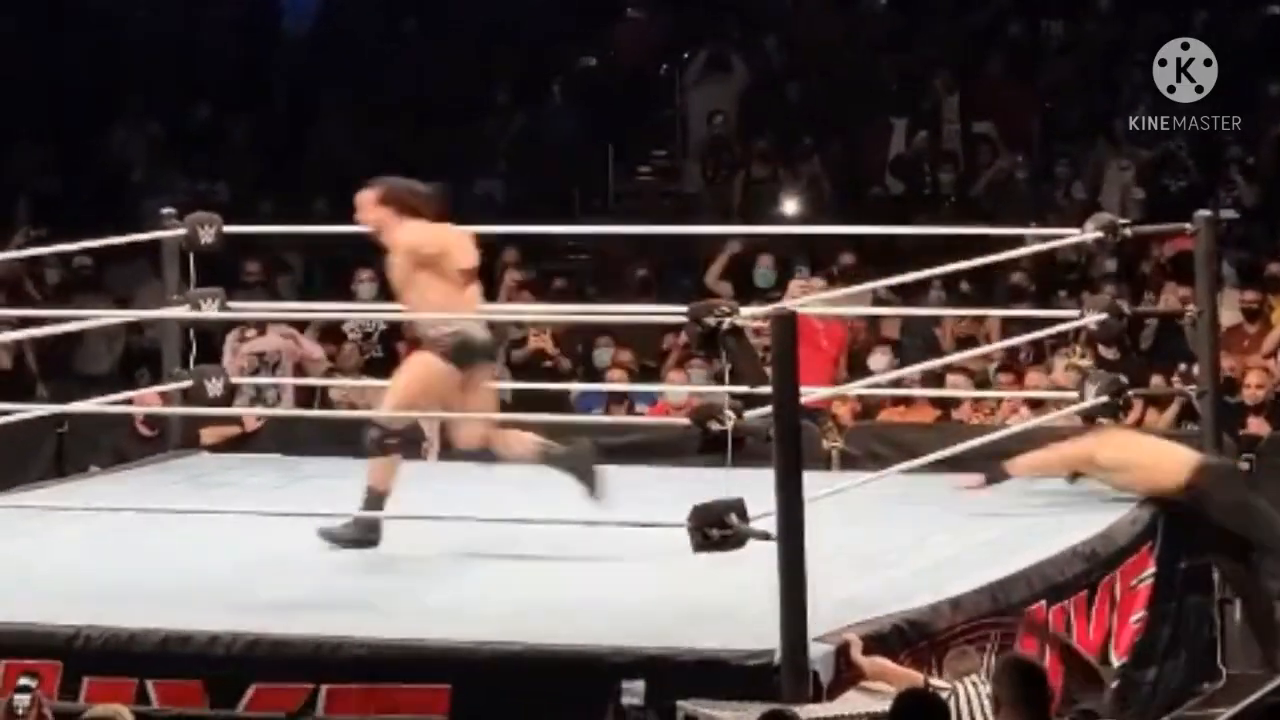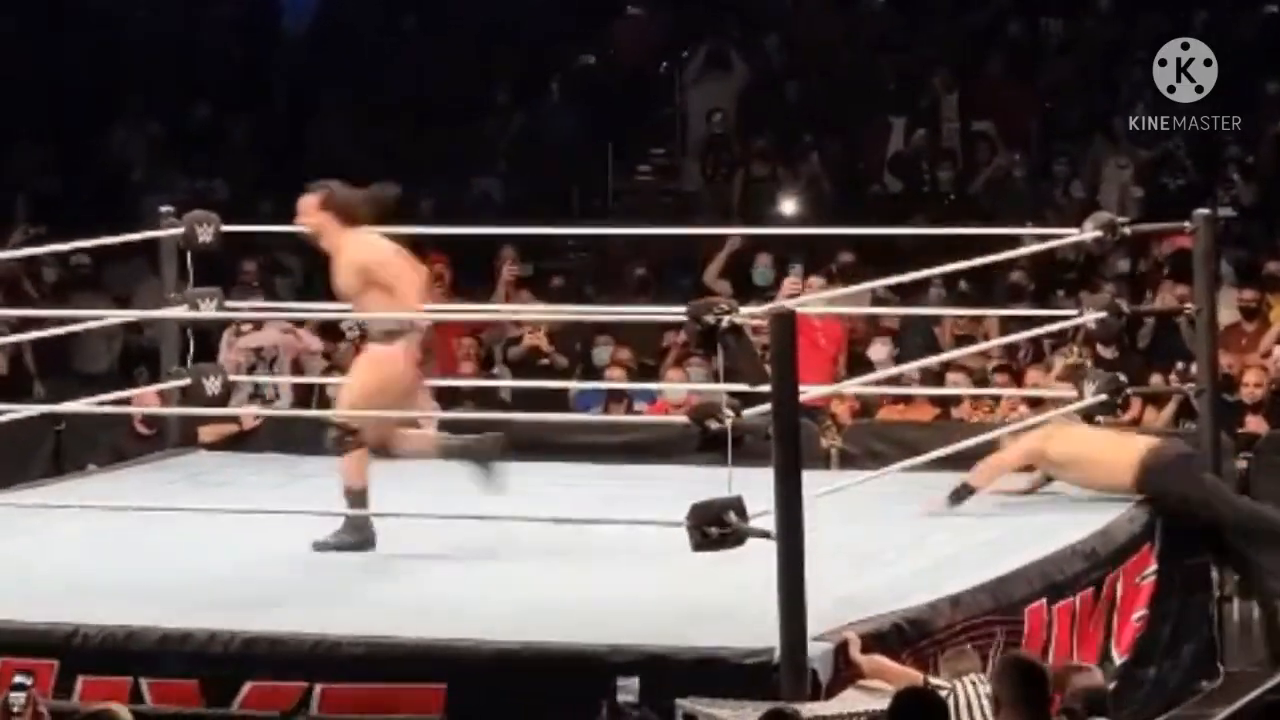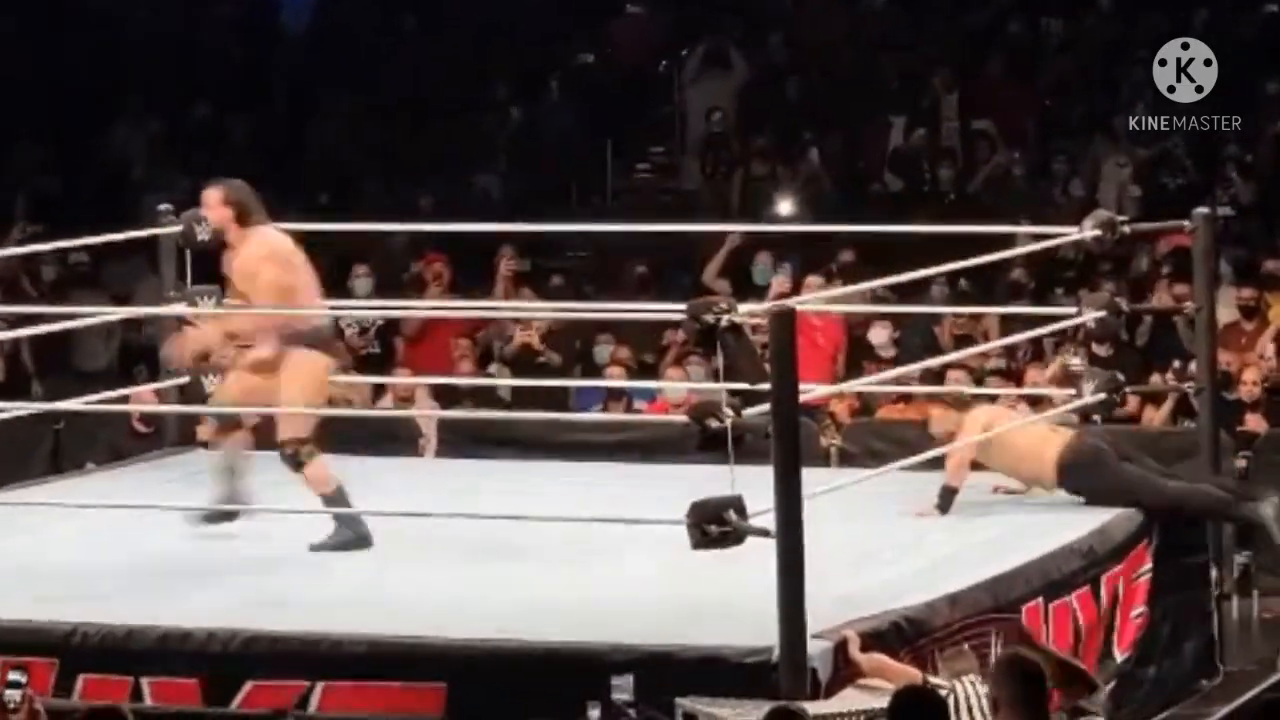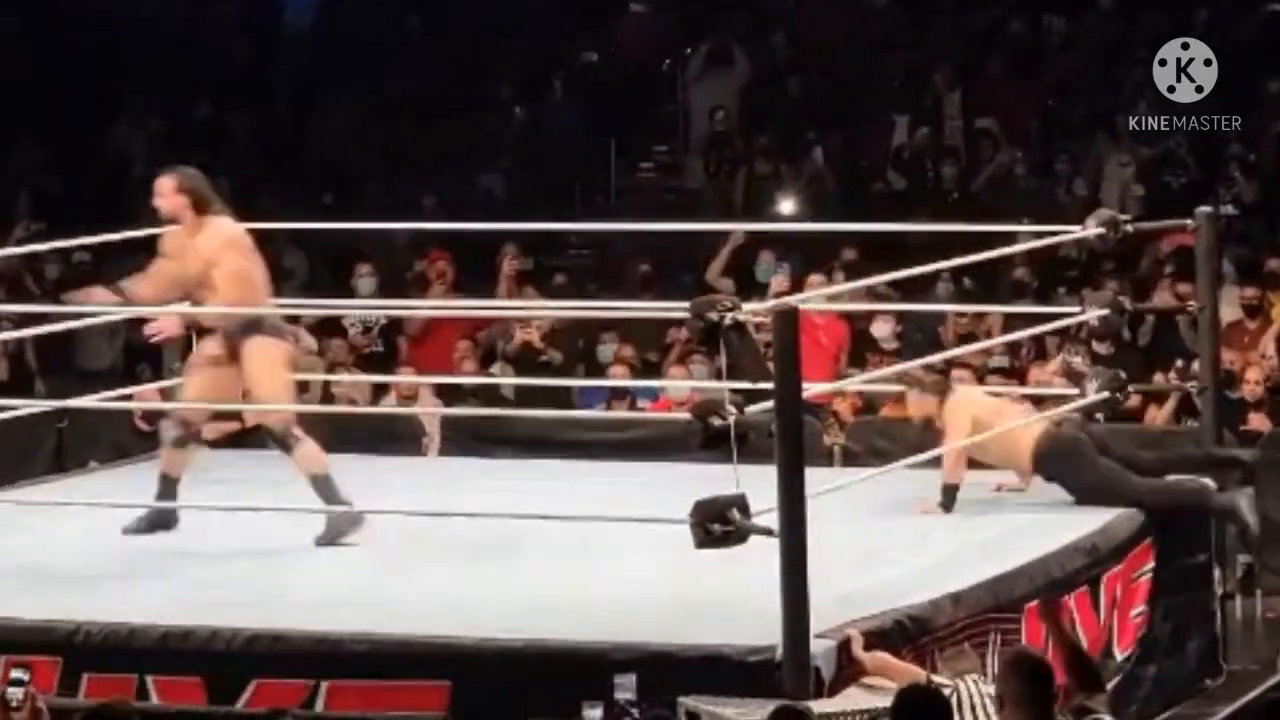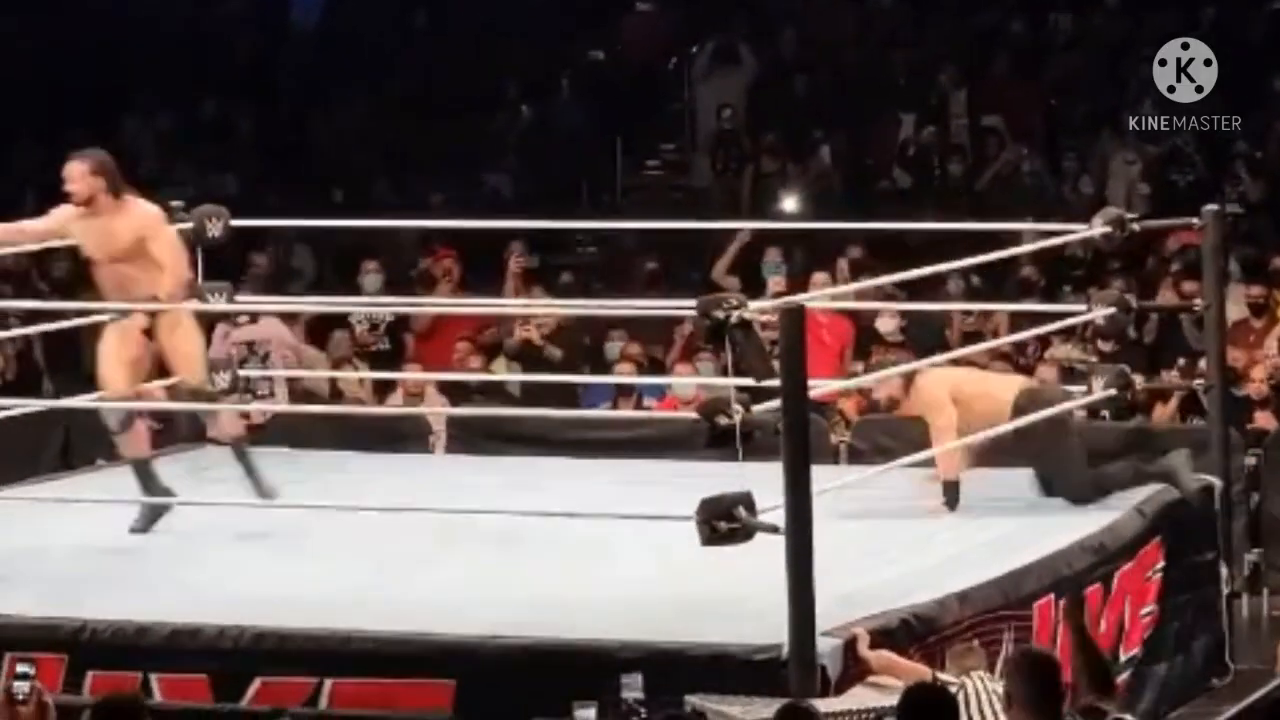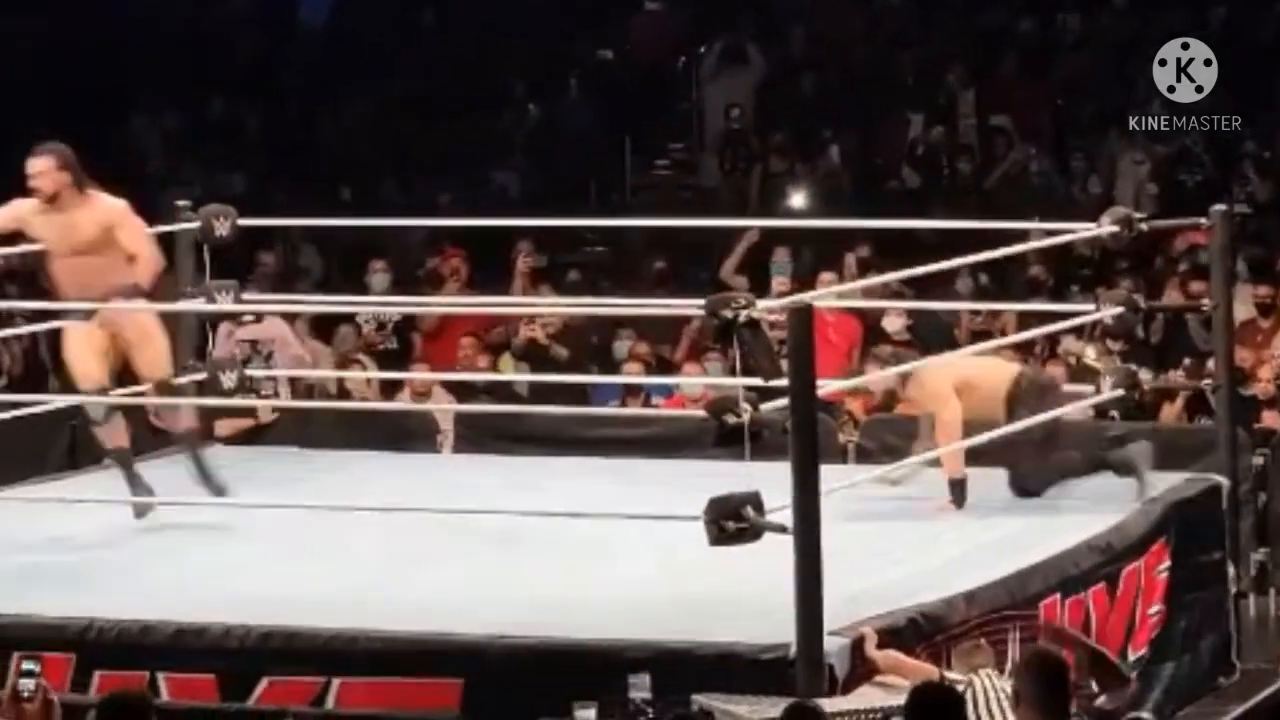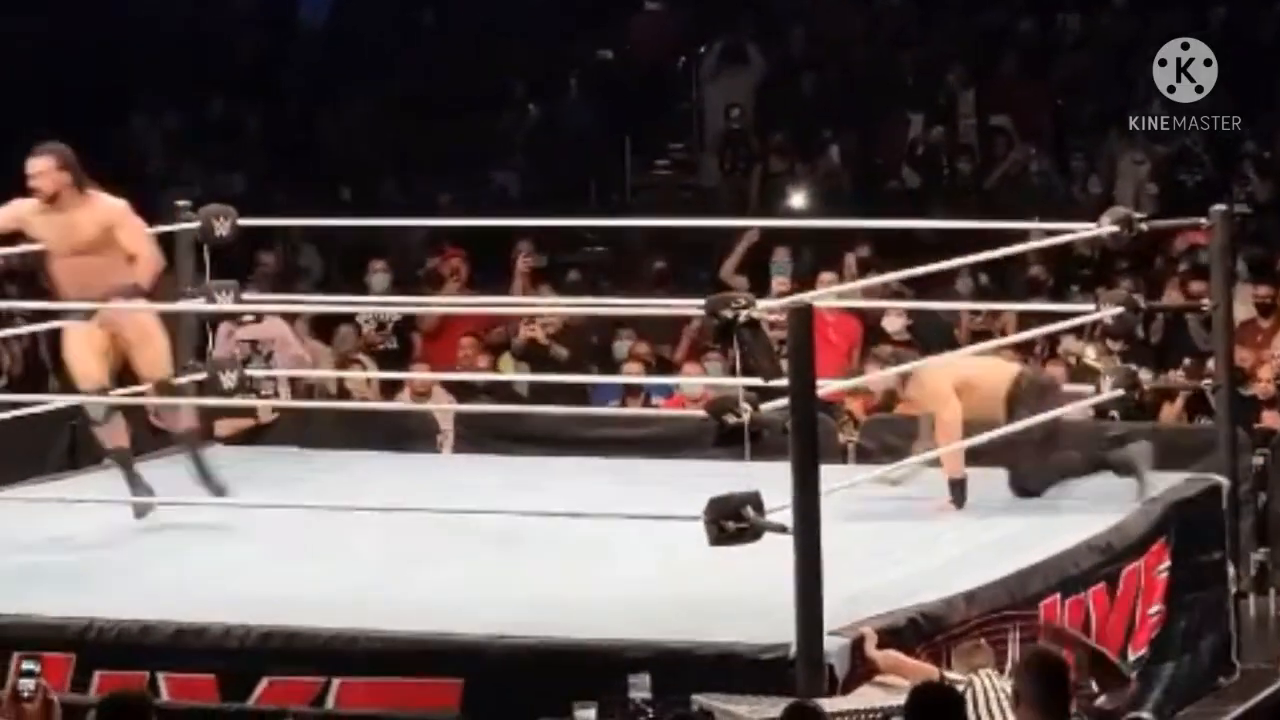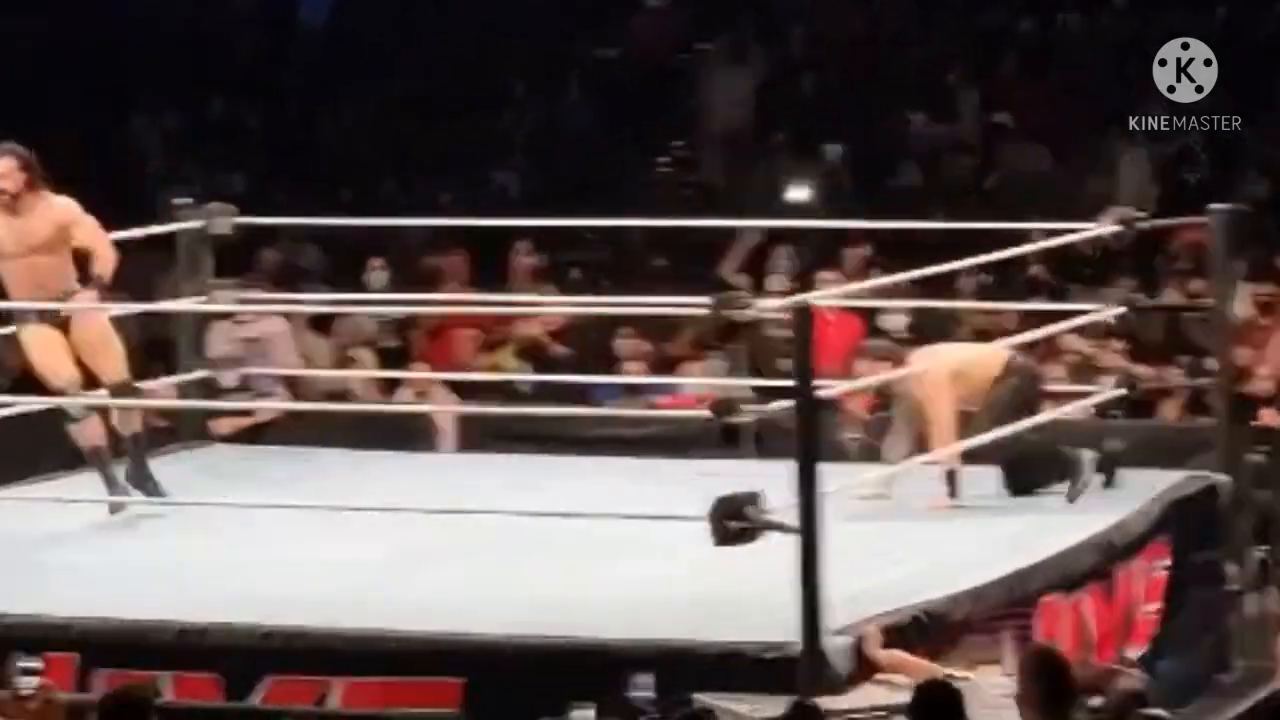
dt=0.1s
person 1, frame 1
left shoulder: (405, 238)
right shoulder: (419, 236)
left elbow: (454, 239)
left wrist: (466, 277)
left hip: (451, 343)
right hip: (469, 340)
left knee: (384, 426)
right knee: (476, 440)
left ankle: (368, 524)
right ankle: (568, 456)
person 1, frame 2
left shoulder: (355, 250)
right shoulder: (347, 251)
left elbow: (412, 275)
left wrist: (410, 338)
left hip: (399, 339)
right hip: (390, 340)
left knee: (345, 425)
right knee: (378, 433)
left ankle: (358, 527)
right ankle: (472, 448)
person 1, frame 3
left shoulder: (264, 248)
right shoulder: (237, 252)
left elbow: (269, 311)
right elbow: (241, 306)
left wrist: (209, 337)
right wrist: (203, 336)
left hip: (308, 341)
right hip: (278, 341)
left knee: (292, 443)
right knee: (224, 403)
left ankle: (351, 526)
right ankle: (229, 498)
person 1, frame 4
left shoulder: (225, 236)
right shoulder: (174, 240)
left elbow: (231, 300)
right elbow: (158, 286)
left wrist: (181, 322)
right wrist: (111, 293)
left hip: (259, 330)
right hip: (219, 336)
left knee: (276, 423)
right knee: (179, 420)
left ankle: (342, 509)
right ankle: (163, 507)
person 1, frame 5
left shoulder: (144, 215)
right shoulder: (71, 217)
left elbow: (178, 270)
left wrist: (145, 311)
left hip: (167, 310)
right hip: (127, 319)
left knee: (195, 391)
right knee: (115, 401)
left ankle: (249, 470)
right ankle: (153, 492)
person 1, frame 6
left shoulder: (109, 209)
left elbow: (151, 258)
left wrist: (128, 298)
left hip: (126, 303)
right hip: (81, 315)
left knee: (163, 384)
right knee: (93, 391)
left ankle: (199, 465)
right ankle: (134, 480)
person 1, frame 7
left shoulder: (109, 209)
left elbow: (151, 257)
left wrist: (129, 297)
left hip: (126, 303)
right hip: (81, 316)
left knee: (163, 384)
right knee: (93, 391)
left ankle: (199, 464)
right ankle: (133, 480)
person 1, frame 8
left shoulder: (61, 208)
left elbow: (105, 252)
left wrist: (92, 290)
left hip: (75, 304)
right hip: (33, 317)
left knee: (120, 384)
right knee: (68, 387)
left ankle: (139, 467)
right ankle: (110, 477)
person 2, frame 1
left shoulder: (1087, 446)
right shoulder: (1102, 441)
left elbow: (1029, 464)
left wrist: (987, 480)
left hip: (1206, 479)
right hip: (1204, 476)
right knee: (1234, 570)
person 2, frame 2
left shoulder: (1035, 442)
right shoulder: (1057, 434)
left elbow: (990, 467)
left wrist: (955, 496)
right wrist: (1032, 485)
left hip: (1163, 464)
right hip: (1161, 455)
left knee: (1239, 516)
person 2, frame 3
left shoulder: (973, 418)
right shoulder: (990, 414)
left elbow: (959, 457)
left wrist: (941, 507)
right wrist: (1025, 485)
left hip: (1078, 464)
right hip: (1085, 443)
left knee: (1166, 497)
right knee: (1175, 487)
person 2, frame 4
left shoulder: (955, 407)
right shoulder: (964, 396)
left elbow: (954, 454)
left wrist: (944, 504)
right wrist: (1023, 479)
left hip: (1054, 447)
right hip: (1058, 435)
left knee: (1142, 492)
right knee: (1150, 467)
left ankle: (1226, 502)
right ankle: (1231, 459)
person 2, frame 5
left shoulder: (926, 389)
right shoulder: (930, 381)
left elbow: (946, 444)
left wrist: (950, 501)
left hip: (1036, 407)
right hip: (1038, 402)
left knee: (1080, 489)
left ankle: (1165, 470)
person 2, frame 6
left shoulder: (930, 384)
right shoulder: (919, 383)
left elbow: (950, 441)
right elbow: (930, 433)
left wrist: (957, 498)
left hip: (1032, 392)
right hip: (1025, 393)
left knee: (1032, 478)
right knee: (1023, 484)
left ankle: (1121, 457)
person 2, frame 7
left shoulder: (930, 383)
right shoulder: (918, 383)
left elbow: (950, 440)
right elbow: (929, 433)
left wrist: (957, 498)
left hip: (1032, 392)
right hip: (1024, 395)
left knee: (1032, 477)
right knee: (1024, 485)
left ankle: (1120, 457)
person 2, frame 8
left shoulder: (923, 374)
right shoulder: (908, 380)
left elbow: (943, 432)
right elbow: (904, 430)
left wrist: (951, 491)
left hip: (1013, 376)
right hip: (1001, 382)
left knee: (992, 442)
left ankle: (1075, 460)
